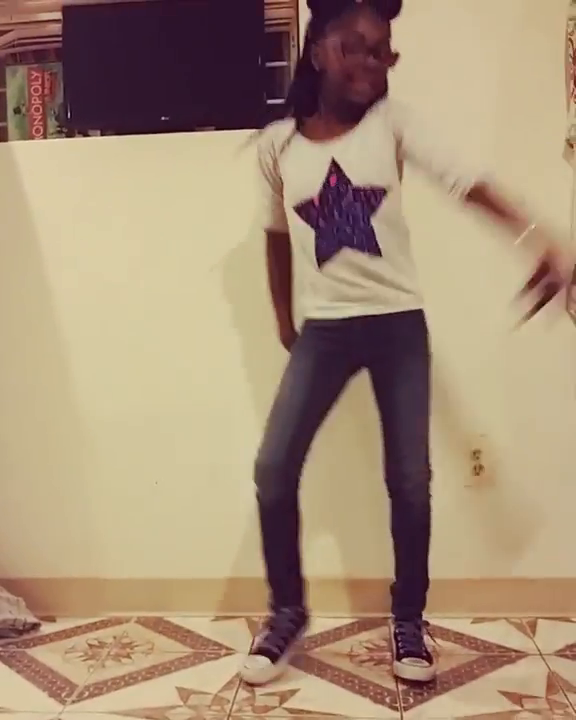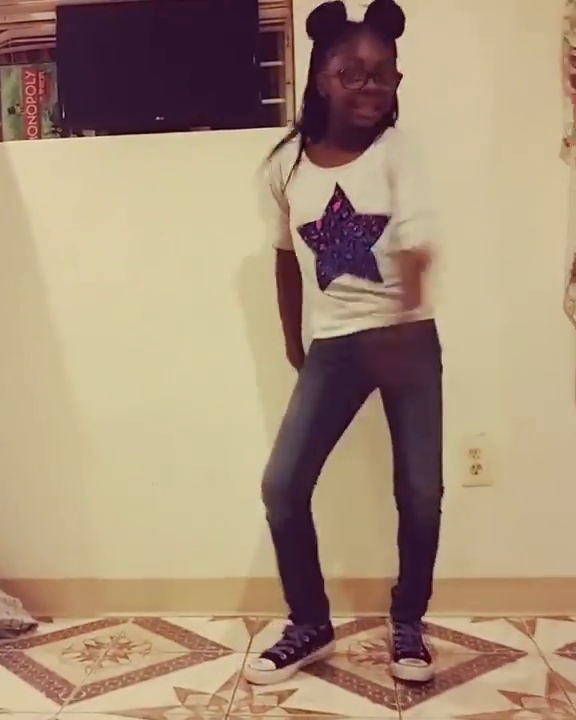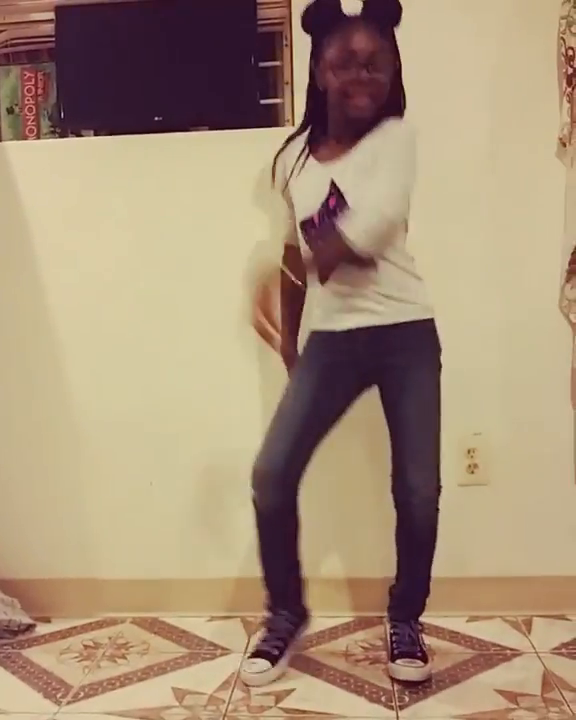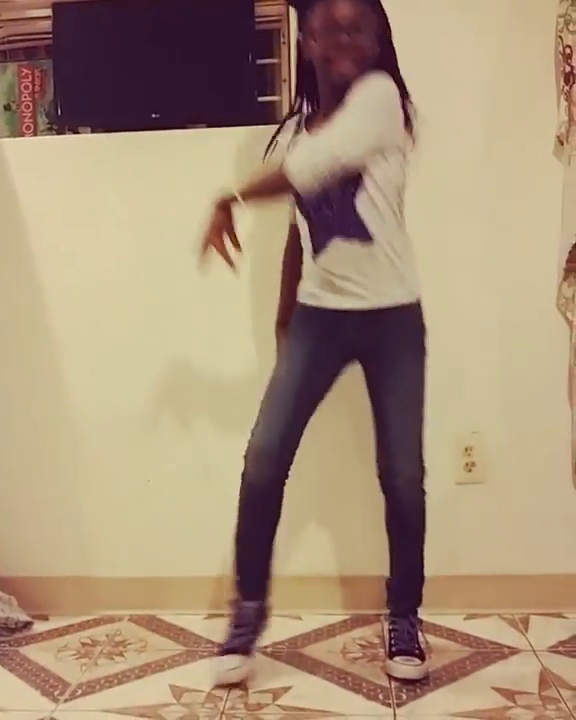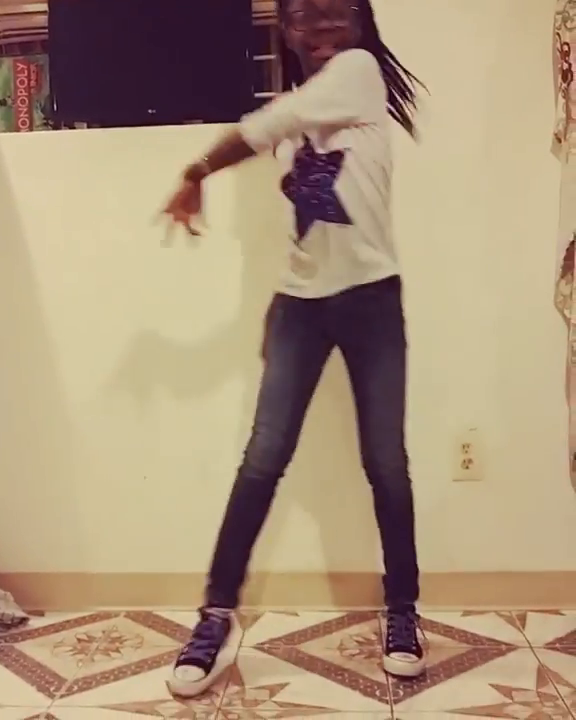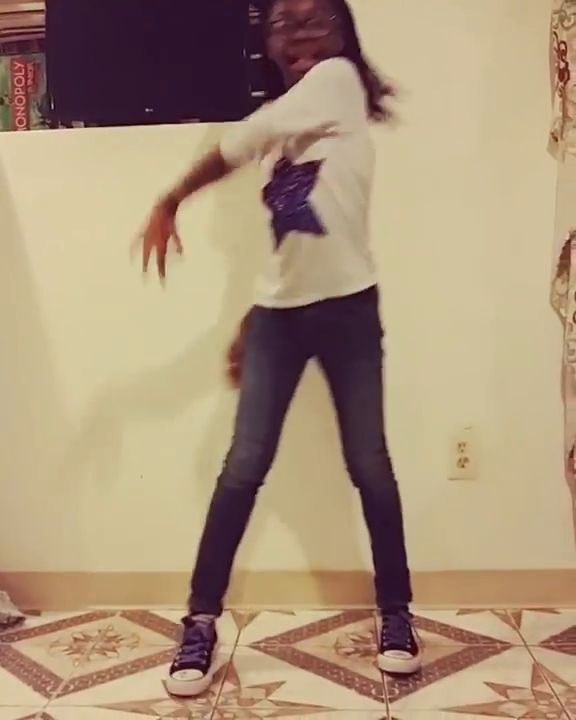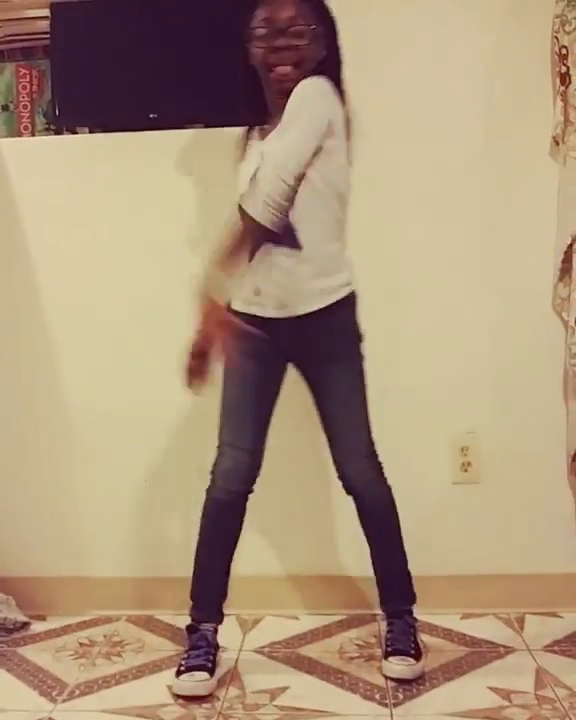
dt=0.1s
person 1, frame 1
left shoulder: (394, 122)
right shoulder: (278, 144)
left elbow: (465, 181)
right wrist: (284, 324)
left hip: (398, 326)
right hip: (323, 330)
left knee: (409, 481)
right knee: (274, 466)
left ankle: (408, 621)
right ankle: (286, 612)
person 1, frame 2
left shoulder: (394, 147)
right shoulder: (286, 164)
left elbow: (415, 239)
left wrist: (400, 323)
right wrist: (294, 348)
left hip: (409, 339)
right hip: (333, 347)
left knee: (421, 495)
right knee: (281, 486)
left ankle: (408, 625)
right ankle: (309, 625)
person 1, frame 3
left shoulder: (395, 139)
right shoulder: (294, 157)
left elbow: (369, 235)
left wrist: (276, 278)
right wrist: (289, 340)
left hip: (406, 334)
right hip: (330, 339)
left knee: (417, 490)
right knee: (272, 474)
left ankle: (405, 623)
right ankle: (285, 618)
person 1, frame 4
left shoulder: (380, 97)
right shoulder: (299, 128)
left elbow: (310, 168)
left wrist: (229, 200)
right wrist: (281, 316)
left hip: (391, 315)
right hip: (316, 316)
left knee: (402, 476)
right knee: (264, 458)
left ankle: (403, 618)
right ankle: (249, 609)
person 1, frame 5
left shoulder: (360, 71)
right shoulder: (298, 124)
left elbow: (266, 126)
left wrist: (193, 175)
right wrist: (269, 312)
left hip: (370, 298)
right hip: (300, 303)
left knee: (386, 463)
right knee: (262, 459)
left ankle: (401, 613)
right ankle: (216, 614)
person 1, frame 6
left shoulder: (338, 79)
right shoulder: (281, 134)
left elbow: (244, 140)
left wrist: (171, 202)
right wrist: (247, 326)
left hip: (346, 306)
right hip: (278, 312)
left knee: (370, 467)
right knee: (243, 468)
left ankle: (395, 612)
right ankle: (201, 619)
person 1, frame 7
left shoulder: (318, 98)
right shoulder: (261, 135)
left elbow: (267, 199)
left wrist: (217, 292)
right wrist: (219, 308)
left hip: (320, 317)
right hip: (257, 321)
left knee: (361, 472)
right knee: (230, 477)
left ankle: (400, 615)
right ankle: (204, 627)
